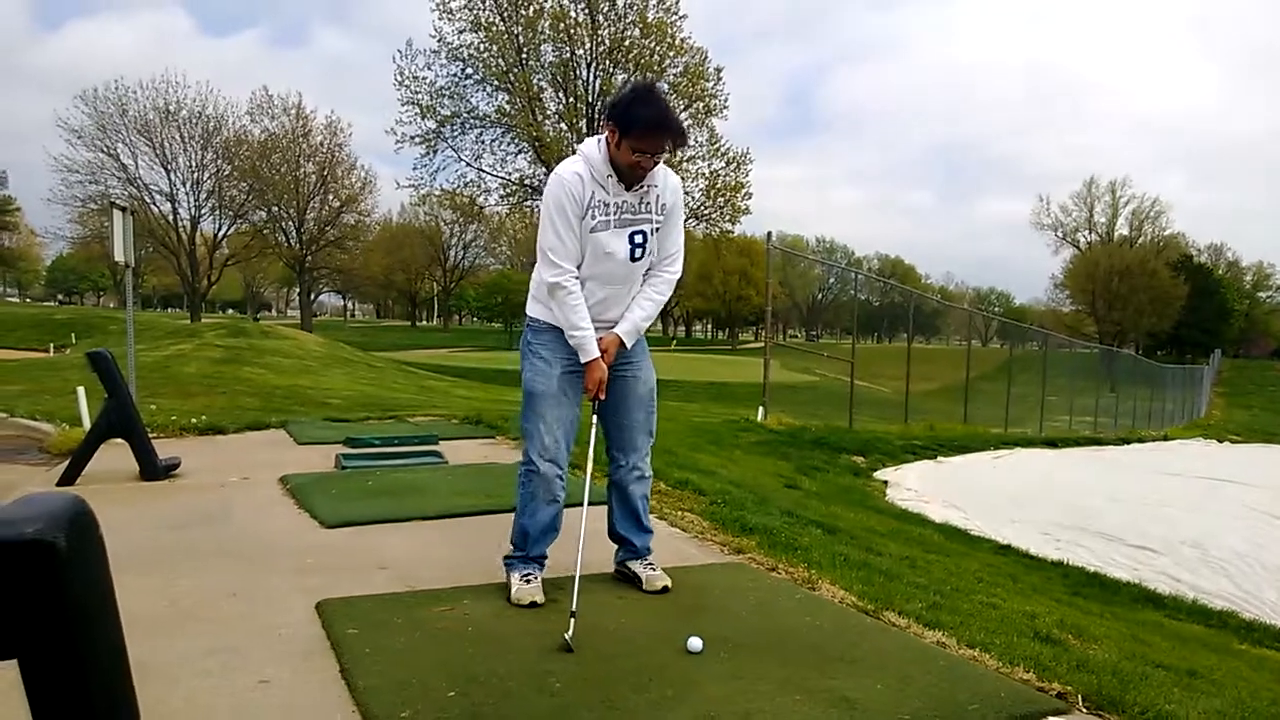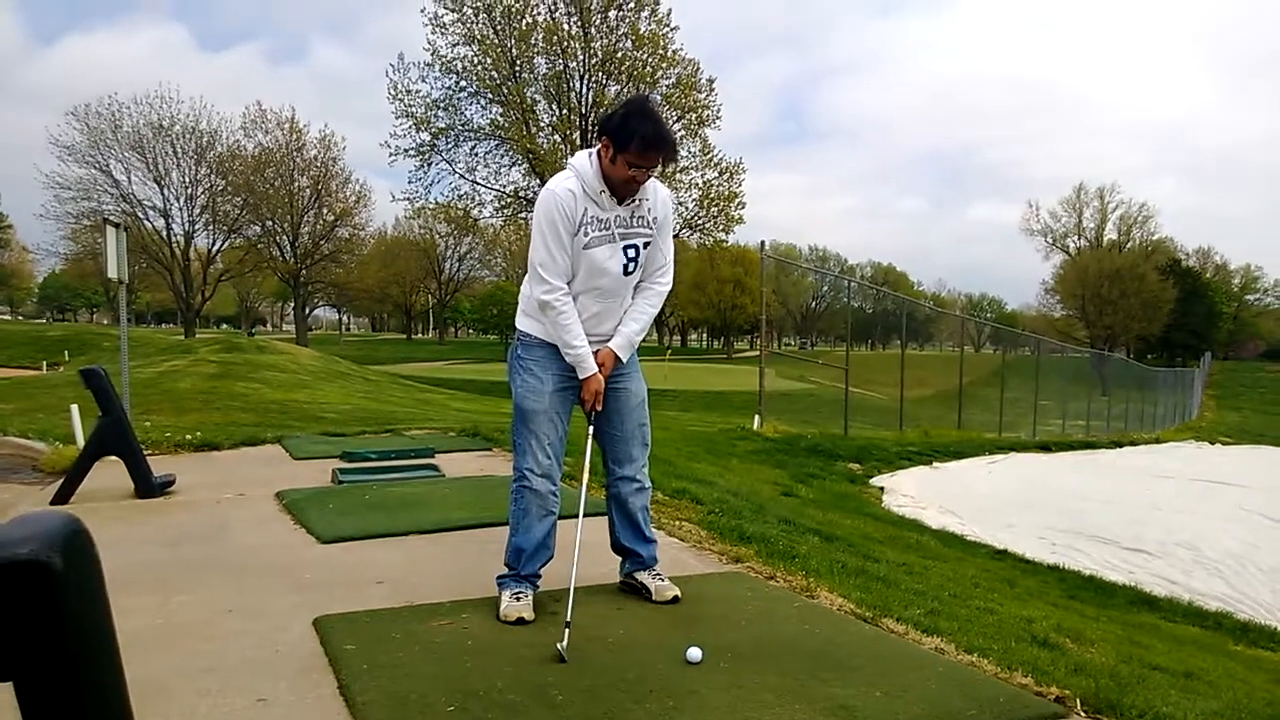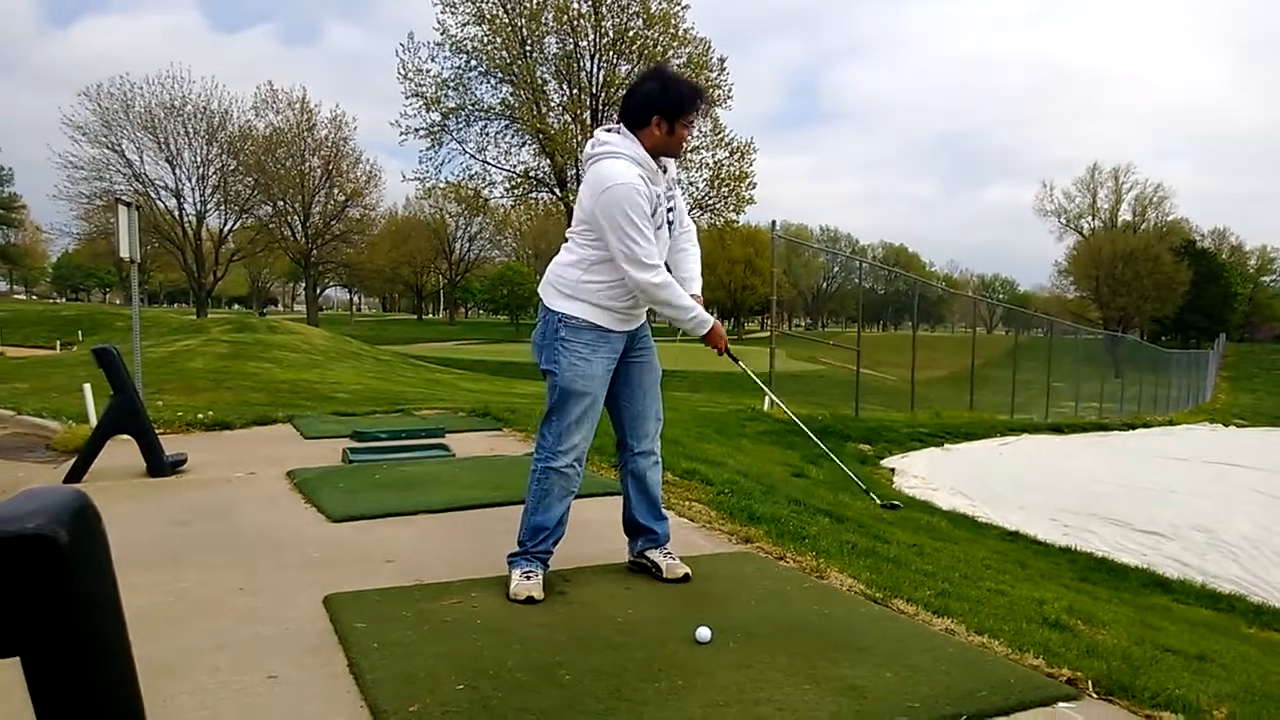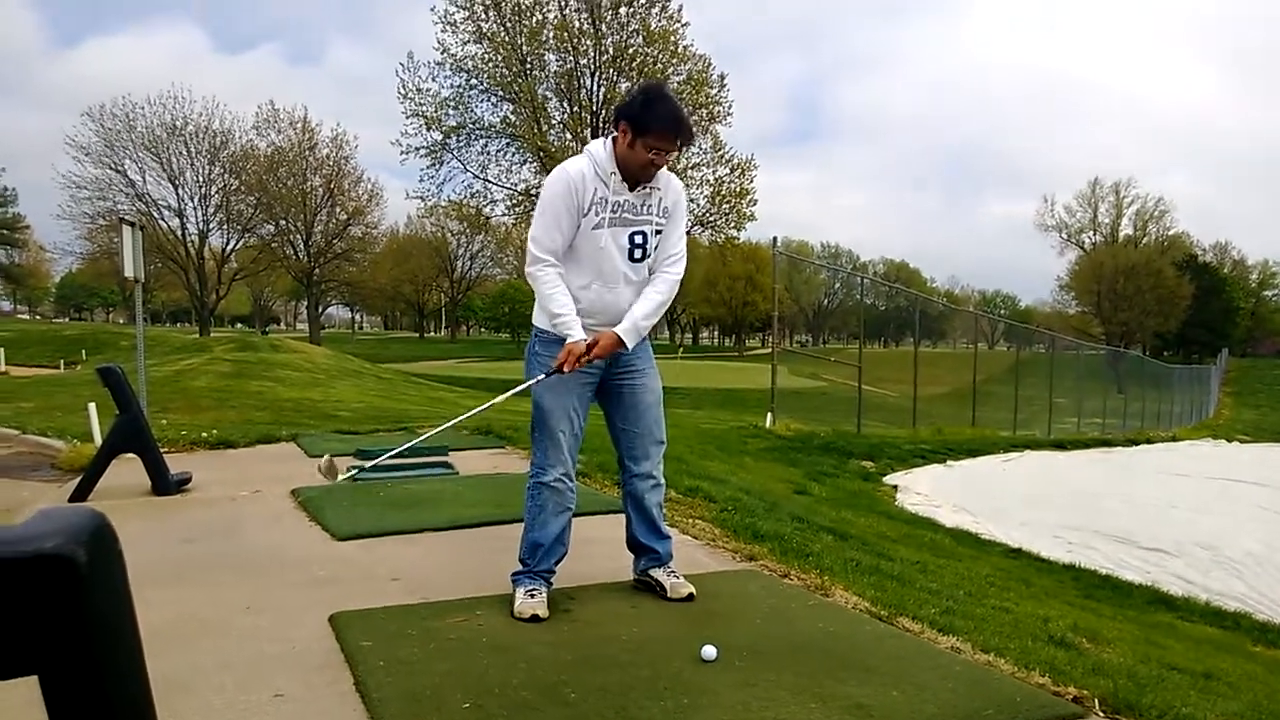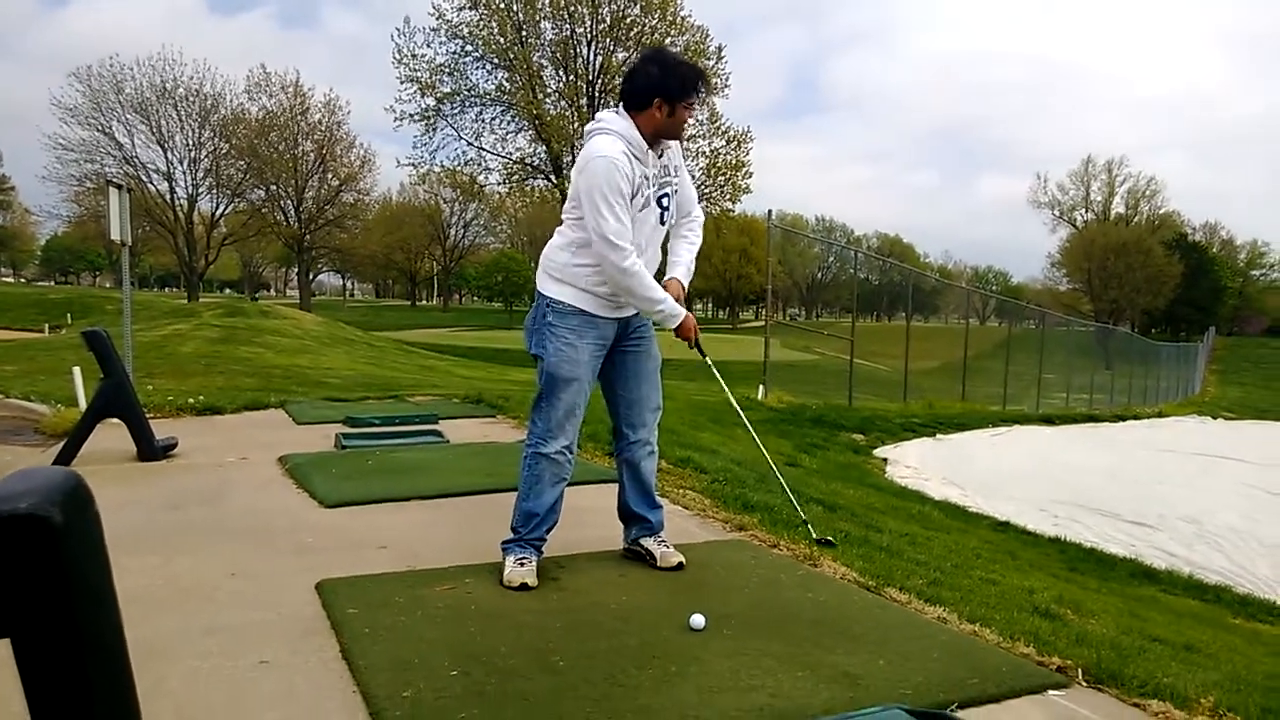
dt=1s
person 1, frame 1
left shoulder: (668, 187)
right shoulder: (570, 180)
left elbow: (666, 270)
right elbow: (559, 276)
left wrist: (620, 336)
right wrist: (589, 354)
left hip: (625, 336)
right hip: (557, 332)
left knee: (633, 456)
right knee: (546, 455)
left ankle: (634, 553)
right ankle: (526, 561)
person 1, frame 2
left shoulder: (658, 199)
right shoulder: (561, 195)
left elbow: (656, 282)
right elbow: (550, 291)
left wrist: (614, 350)
right wrist: (585, 366)
left hip: (616, 349)
right hip: (548, 346)
left knee: (631, 466)
right knee: (538, 472)
left ankle: (639, 564)
right ankle: (520, 580)
person 1, frame 3
left shoulder: (661, 165)
right shoulder: (619, 181)
left elbow: (681, 230)
right elbow: (645, 276)
left wrist: (695, 293)
right wrist: (701, 324)
left hip: (630, 322)
right hip: (579, 322)
left knee: (643, 441)
right knee: (565, 449)
left ankle: (648, 543)
right ankle: (530, 559)
person 1, frame 4
left shoulder: (670, 191)
right shoulder: (572, 178)
left elbow: (668, 274)
right elbow: (541, 263)
left wrist: (620, 333)
right wrist: (572, 335)
left hip: (630, 343)
right hip: (562, 342)
left knee: (645, 461)
right knee: (555, 468)
left ankle: (653, 562)
right ankle: (534, 577)
person 1, frame 5
left shoulder: (668, 150)
right shoulder: (606, 157)
left elbow: (688, 217)
right elbow: (615, 255)
left wrist: (678, 278)
right wrist: (673, 314)
left hip: (631, 312)
right hip: (573, 309)
left knee: (641, 429)
right knee: (556, 435)
left ankle: (643, 531)
right ankle: (524, 545)
